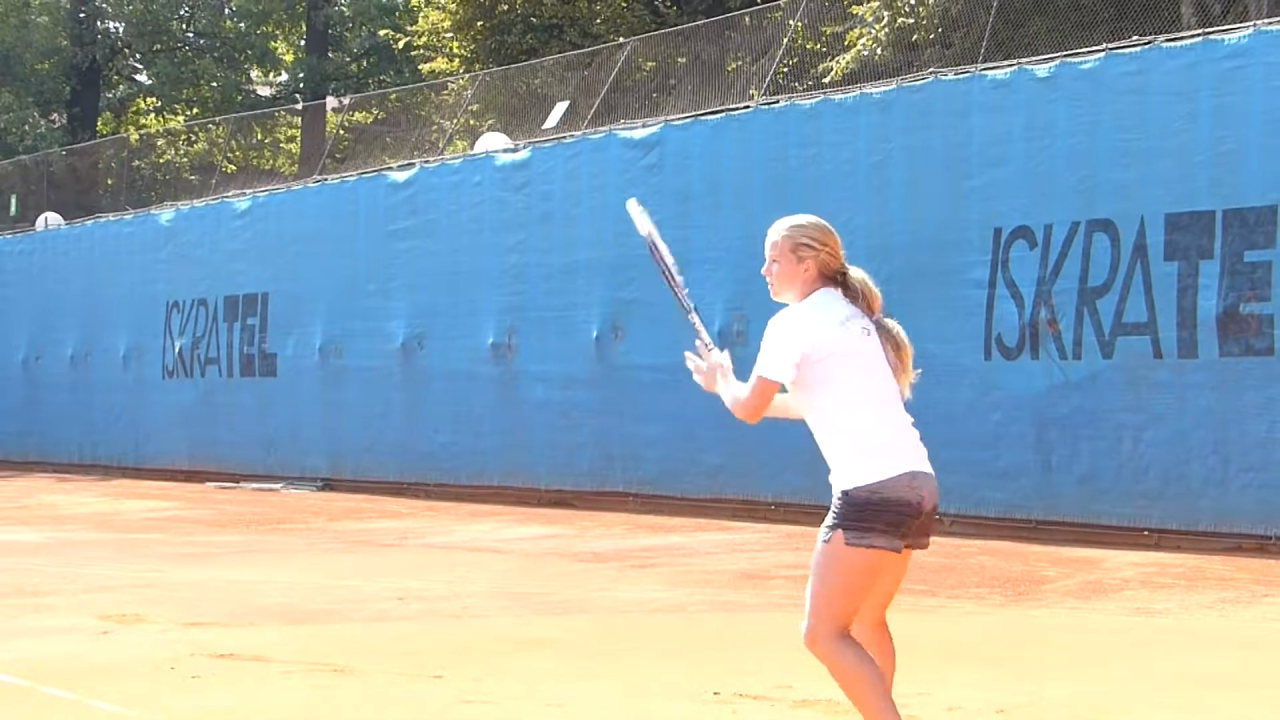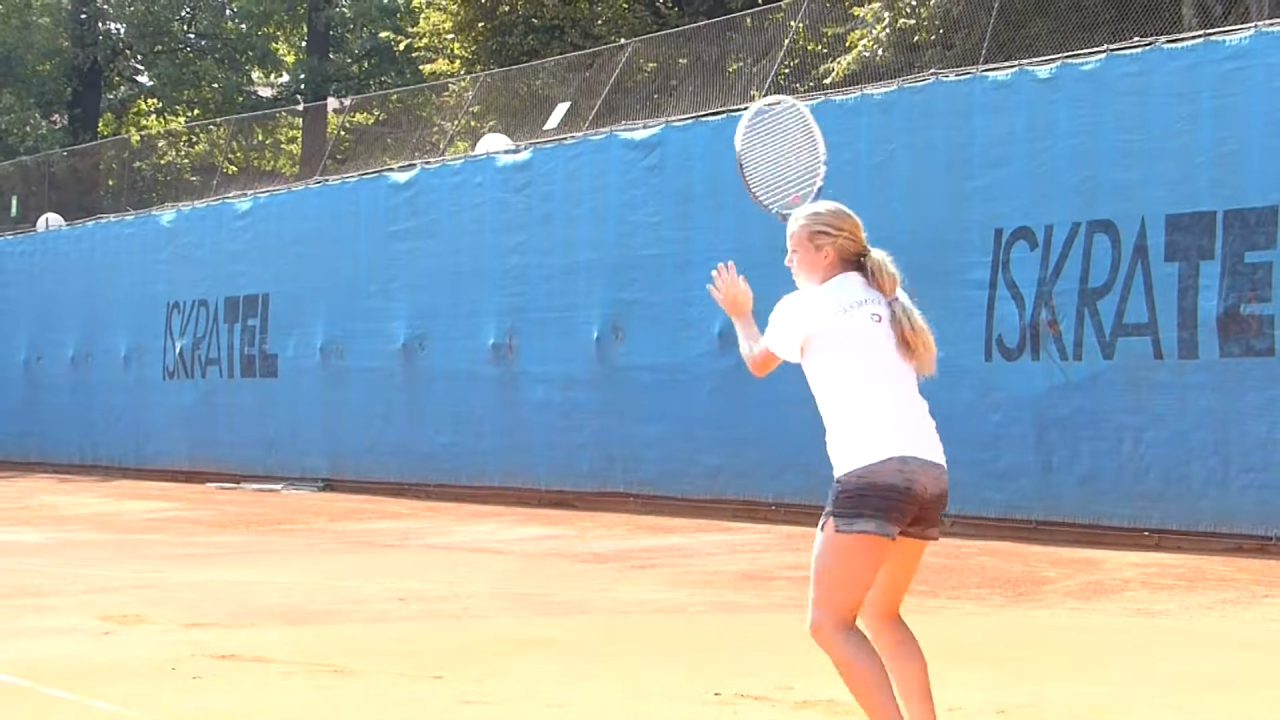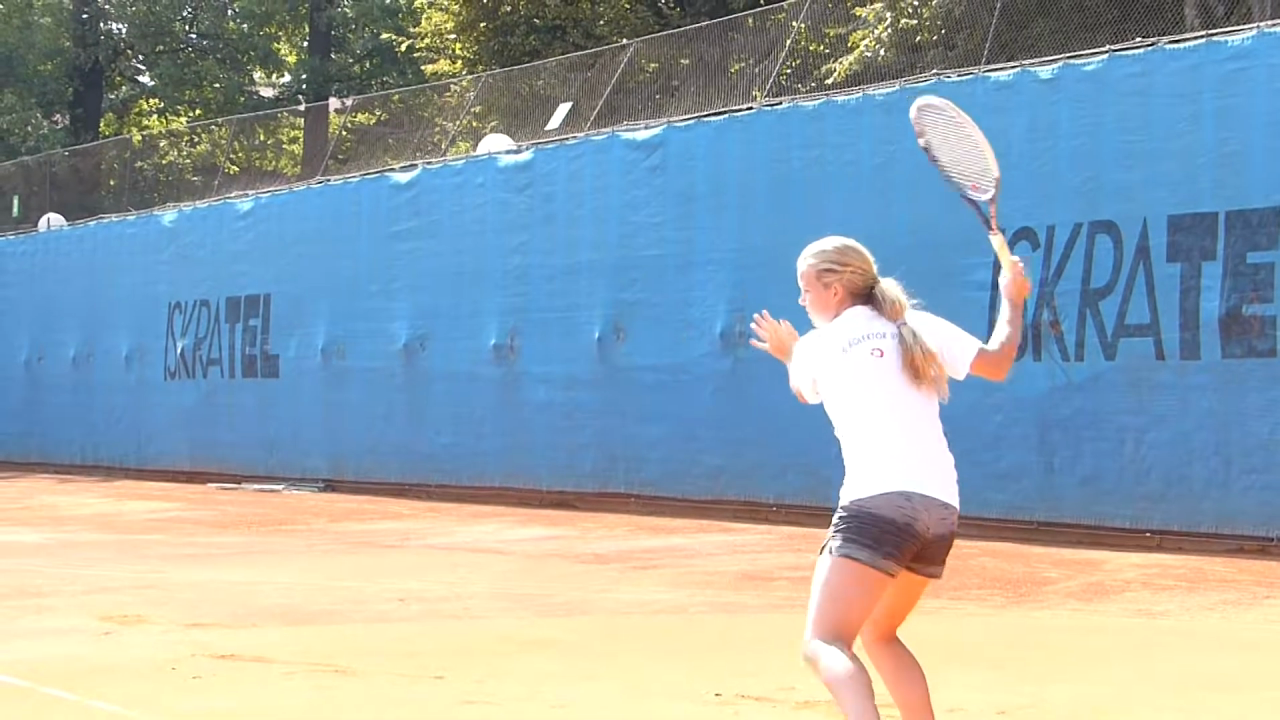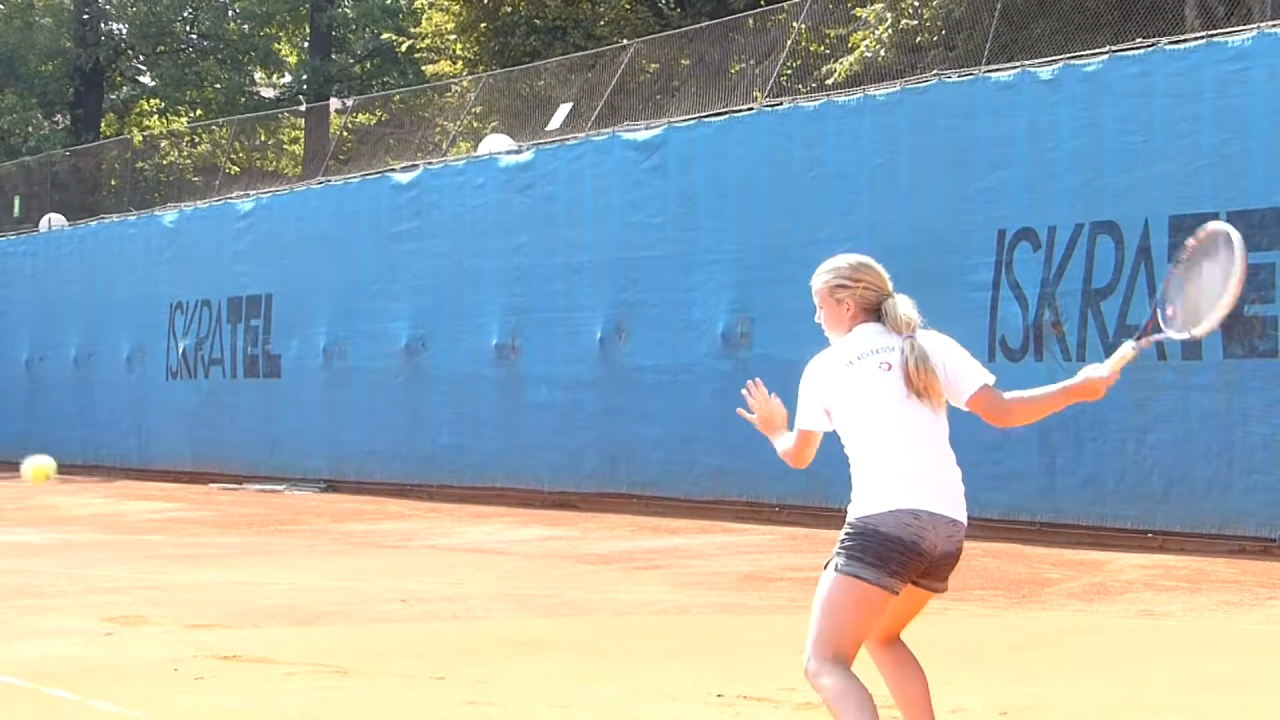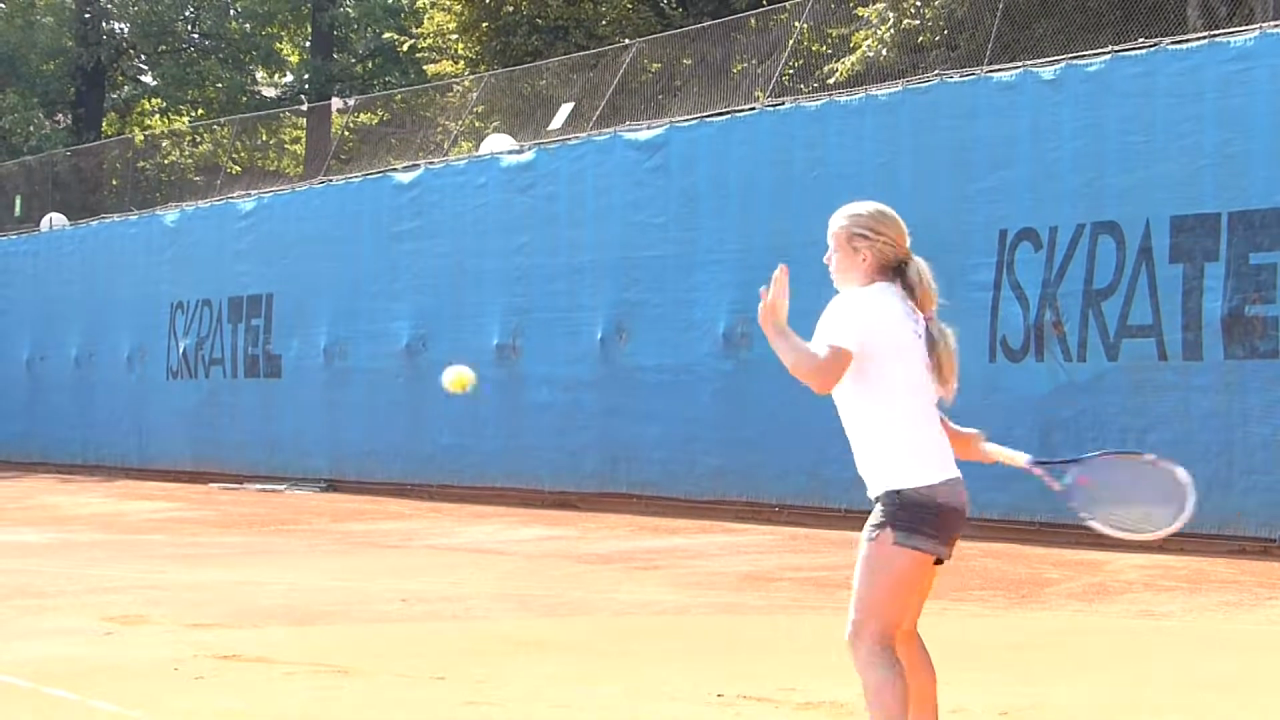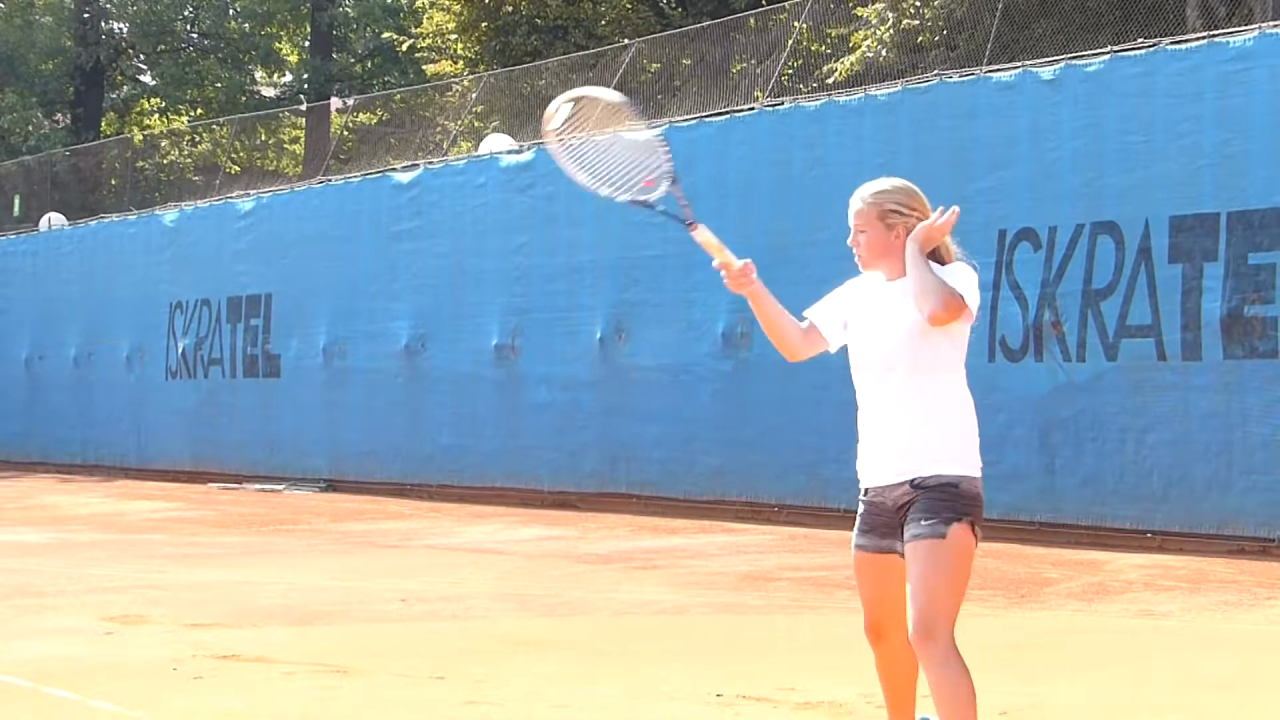
dt=0.2s
person 1, frame 1
left shoulder: (792, 324)
right shoulder: (857, 320)
left elbow: (749, 407)
left wrist: (717, 382)
right wrist: (782, 402)
left hip: (876, 489)
right hip: (917, 484)
left knee: (823, 635)
right knee: (863, 621)
person 1, frame 2
left shoulder: (800, 306)
right shoulder: (889, 298)
left elbow: (759, 362)
left wrist: (741, 315)
left hip: (874, 475)
right hip: (927, 474)
left knee: (830, 626)
right knee: (880, 616)
person 1, frame 3
left shoulder: (811, 349)
right shoulder: (918, 325)
right elbow: (998, 364)
right wrist: (1012, 302)
left hip: (877, 508)
right hip: (940, 512)
left knee: (823, 649)
right knee: (874, 635)
person 1, frame 4
left shoulder: (823, 367)
right shoulder: (934, 349)
left elbow: (798, 455)
right elbow: (1006, 412)
left wrist: (775, 430)
right wrist: (1080, 386)
left hip: (886, 526)
right hip: (946, 527)
left knee: (823, 664)
right knee: (880, 640)
person 1, frame 5
left shoulder: (853, 306)
right shoulder: (911, 318)
left elbow: (821, 377)
left wrist: (776, 332)
right wrist: (964, 442)
left hip: (908, 497)
right hip: (915, 493)
left knee: (865, 638)
right knee: (894, 631)
person 1, frame 6
left shoulder: (954, 280)
right shoulder: (853, 297)
left elbow: (938, 312)
right elbow: (796, 345)
left wrist: (921, 256)
right wrist: (751, 288)
left hip: (945, 481)
right hip: (883, 487)
left knee: (928, 634)
right knee: (884, 630)
